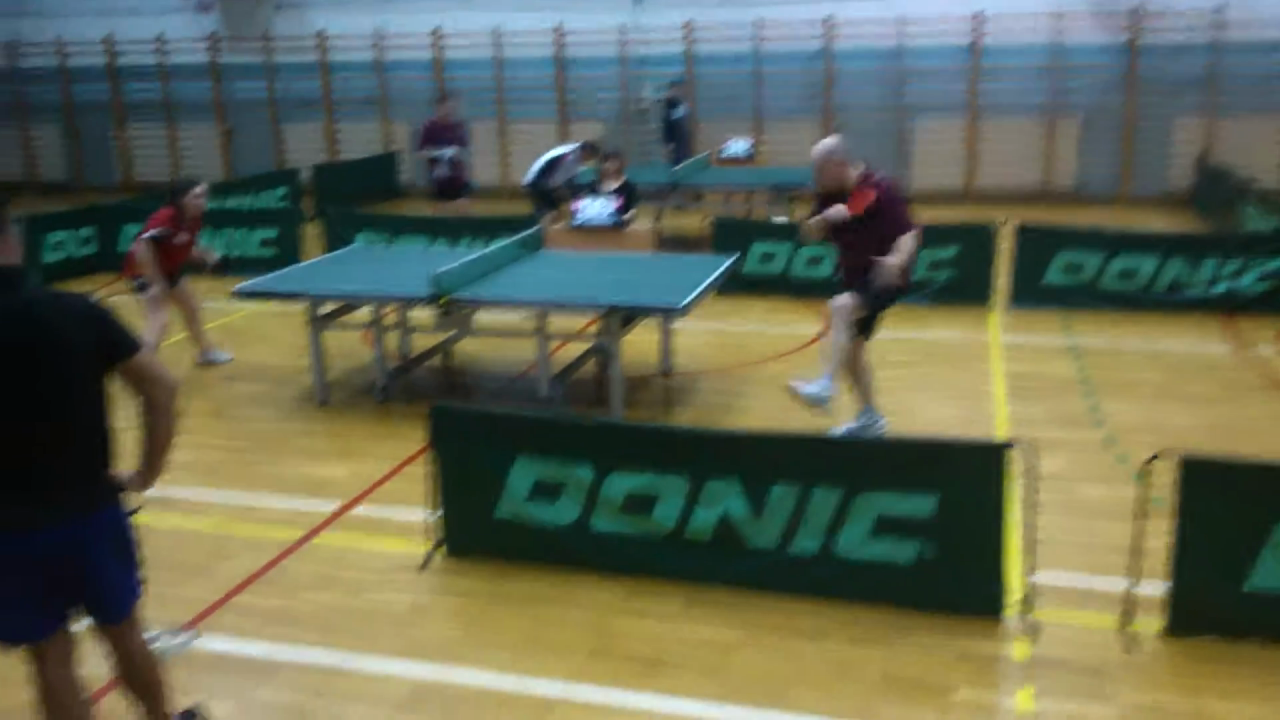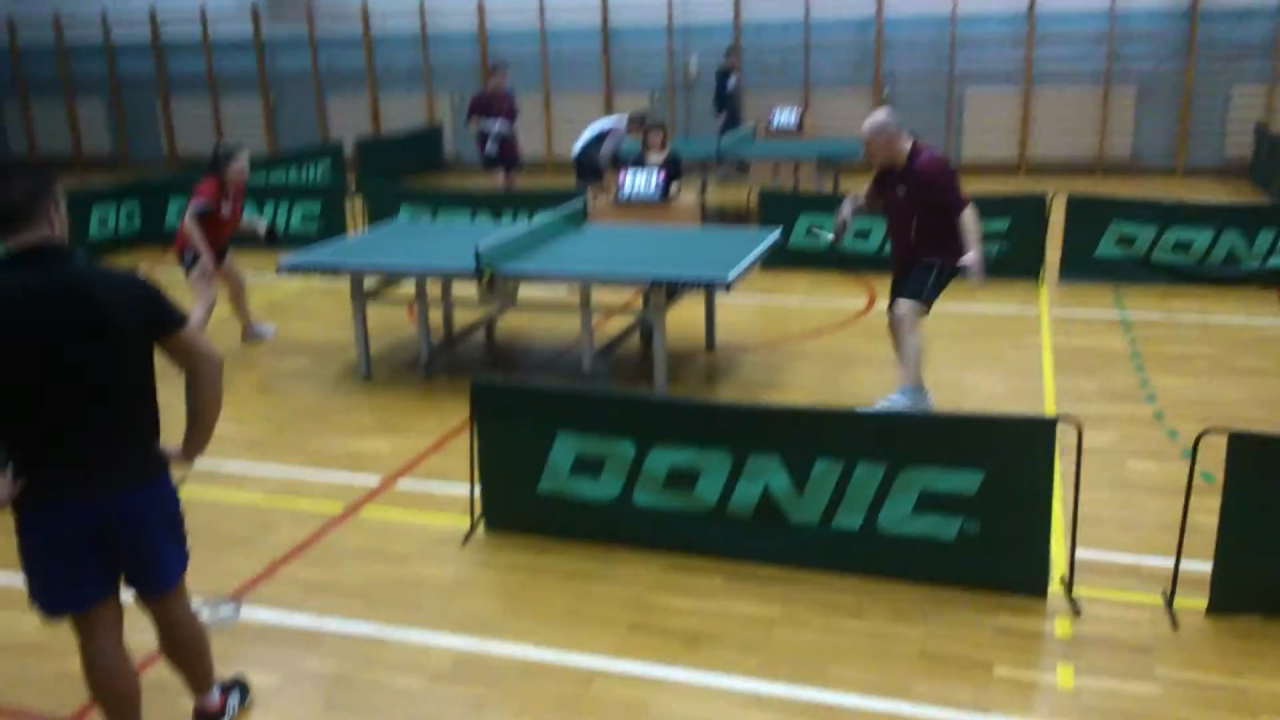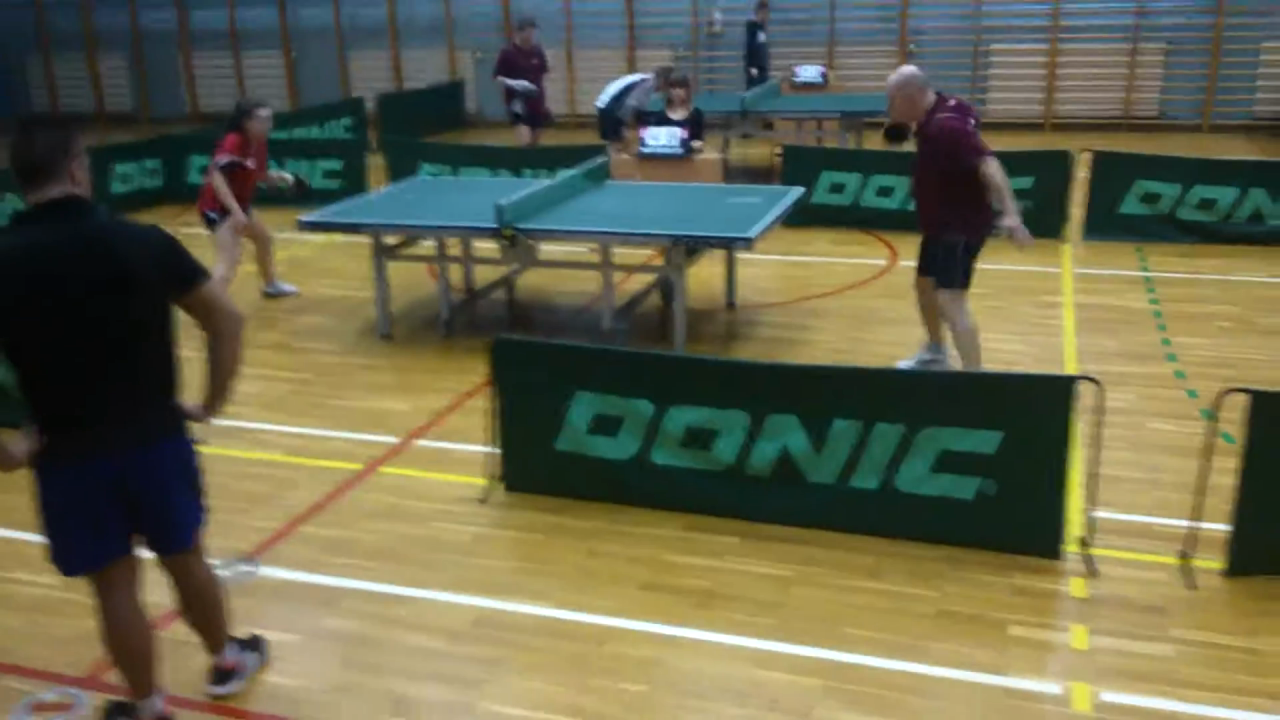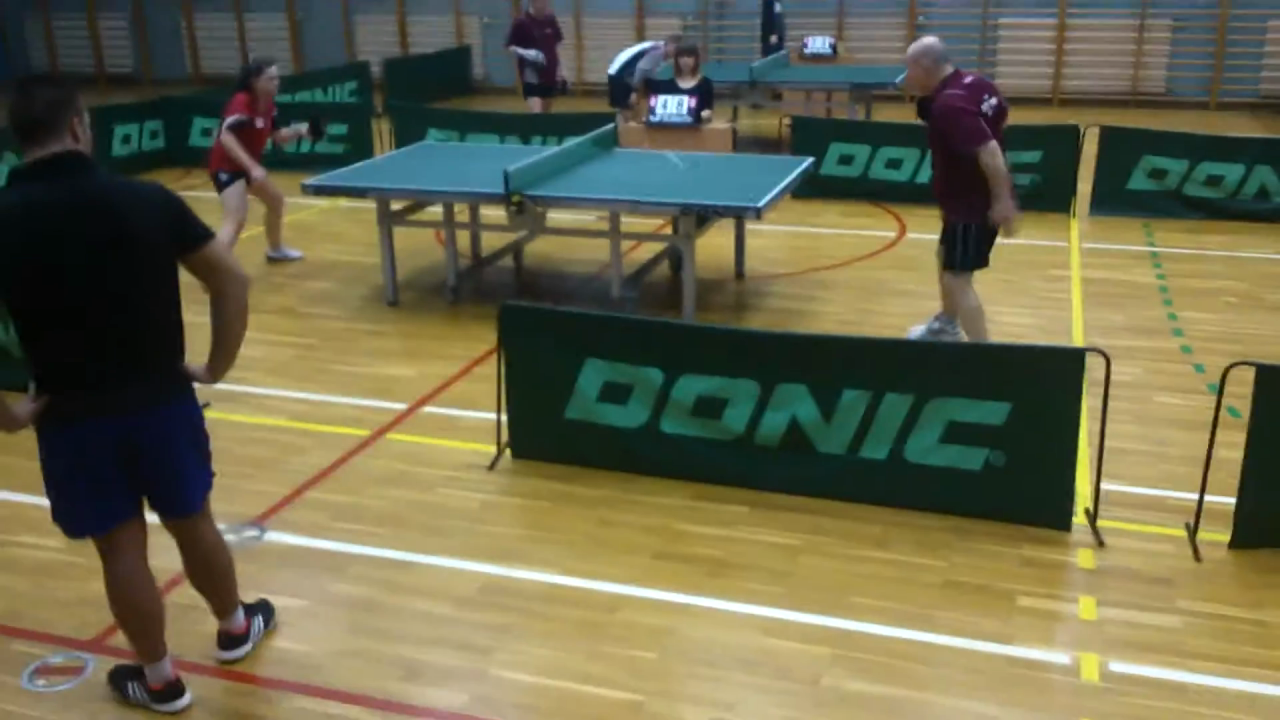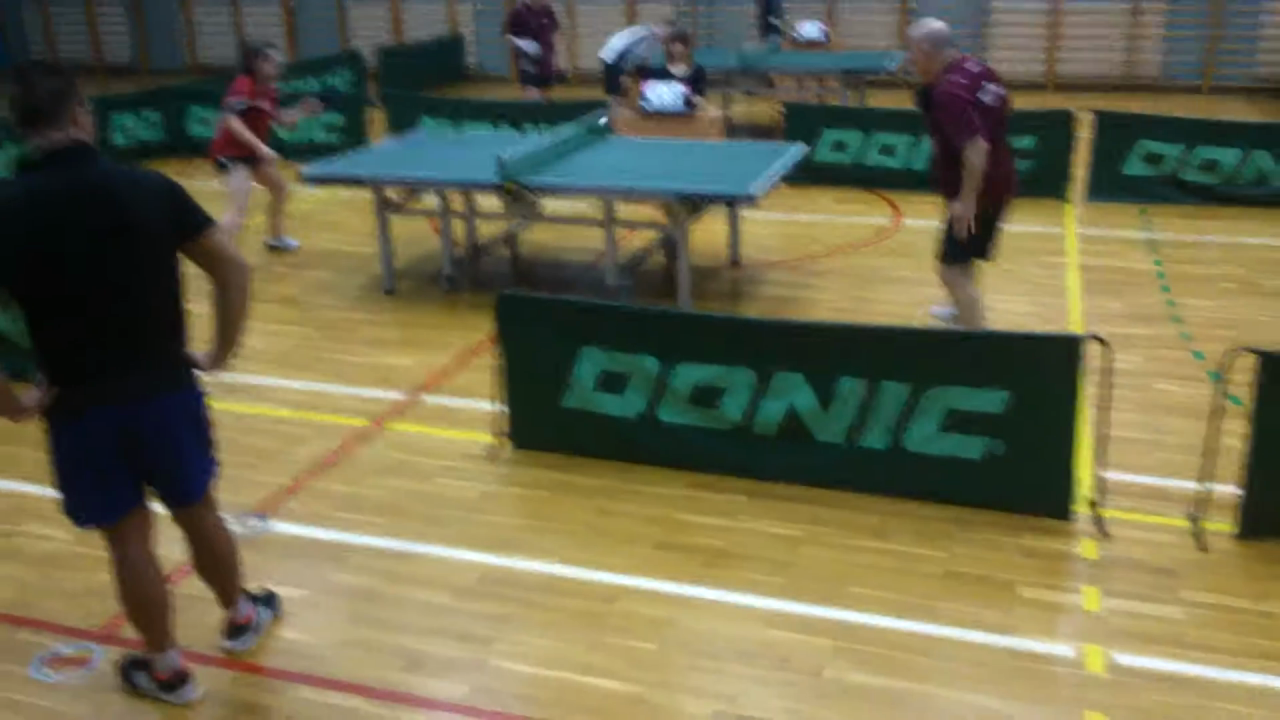
dt=0.1s
person 1, frame 1
right shoulder: (77, 315)
right elbow: (161, 388)
right wrist: (147, 474)
right hip: (91, 512)
left knee: (50, 658)
right knee: (124, 633)
person 1, frame 2
right shoulder: (122, 289)
right elbow: (206, 362)
right wrist: (192, 445)
left hip: (47, 502)
right hip: (137, 485)
left knee: (98, 627)
right knee: (170, 603)
person 1, frame 3
right shoulder: (144, 242)
right elbow: (226, 318)
right wrist: (211, 402)
left hip: (71, 459)
right hip: (156, 441)
left knee: (115, 585)
right knee: (186, 560)
right ankle: (228, 662)
person 1, frame 4
right shoulder: (148, 200)
right elbow: (231, 279)
right wrist: (216, 365)
left hip: (73, 420)
right hip: (163, 404)
left knee: (122, 549)
right knee: (194, 523)
right ankle: (236, 626)
person 1, frame 5
right shoulder: (151, 191)
right elbow: (232, 268)
right wrist: (221, 352)
left hip: (81, 413)
right hip: (165, 394)
left knee: (127, 540)
right knee: (198, 513)
left ankle: (165, 667)
right ankle: (242, 617)
person 2, frame 1
left shoulder: (882, 191)
right shoulder: (831, 193)
left elbow: (910, 235)
right elbow: (809, 234)
left wrist: (896, 261)
right wrist: (826, 218)
left hip: (884, 277)
right hip: (855, 278)
left knee: (838, 308)
right knee: (849, 349)
left ankle: (823, 388)
right ankle: (870, 418)
person 2, frame 2
left shoulder: (930, 166)
right shoulder: (889, 169)
left elbow: (965, 209)
right elbow: (874, 198)
left wrist: (973, 250)
right wrist: (852, 205)
left hip: (936, 256)
right hip: (908, 257)
left knee: (905, 316)
right knee: (898, 323)
left ankle: (907, 397)
right ankle: (914, 395)
person 2, frame 3
left shoulder: (942, 127)
right shoulder: (936, 116)
left elbow: (988, 165)
left wrist: (1011, 213)
left hip: (957, 226)
right hip: (940, 221)
left knee: (949, 299)
right knee: (925, 285)
right ankle: (934, 354)
person 2, frame 4
left shoulder: (950, 105)
right shoulder: (977, 85)
left elbow: (989, 152)
right elbow: (1000, 120)
left wrist: (1003, 200)
left hip: (972, 204)
right hip: (963, 198)
left knee: (956, 279)
right knee: (946, 258)
right ankle: (947, 322)
person 2, frame 5
left shoulder: (947, 92)
right shoulder: (982, 72)
left elbow: (976, 147)
right elbow: (1002, 112)
left wrist: (966, 200)
left hip: (977, 192)
right hip: (996, 183)
left knee: (953, 269)
right knee: (961, 253)
right ankle: (964, 310)
person 3, frame 1
left shoulder: (194, 218)
right shoulder: (166, 217)
right elbow: (142, 247)
left wrist: (207, 255)
right wrist: (156, 282)
left hip: (171, 271)
right hip: (147, 273)
left knee: (192, 308)
right knee: (160, 323)
left ankle: (206, 353)
person 3, frame 2
left shoulder: (237, 190)
right shoulder: (209, 189)
left elbow: (235, 220)
right elbow: (189, 223)
left wrist: (256, 224)
right wrist: (205, 256)
left hip: (218, 246)
right hip: (195, 250)
left knee: (238, 284)
right knee: (207, 300)
left ankle: (250, 329)
person 3, frame 3
left shoulder: (260, 144)
right shoulder: (233, 143)
left elbow: (261, 175)
right elbow: (216, 178)
left wrist: (282, 177)
right wrist: (235, 211)
left hip: (239, 206)
right hip: (217, 207)
left knee: (265, 239)
right knee: (231, 259)
left ankle: (271, 285)
person 3, frame 4
left shoulder: (268, 105)
right shoulder: (242, 102)
left elbow: (277, 136)
right elbow: (226, 138)
left wrist: (298, 130)
right wrist: (252, 167)
left hip: (249, 167)
right hip: (227, 167)
left knee: (276, 200)
right knee: (236, 221)
left ankle: (276, 250)
person 3, frame 5
left shoulder: (267, 89)
right shoulder: (243, 85)
left elbow: (283, 119)
right elbow: (231, 122)
left wrist: (304, 109)
right wrist: (261, 148)
left hip: (251, 152)
right hip: (230, 152)
left knee: (279, 187)
right knee: (240, 207)
left ankle: (276, 239)
